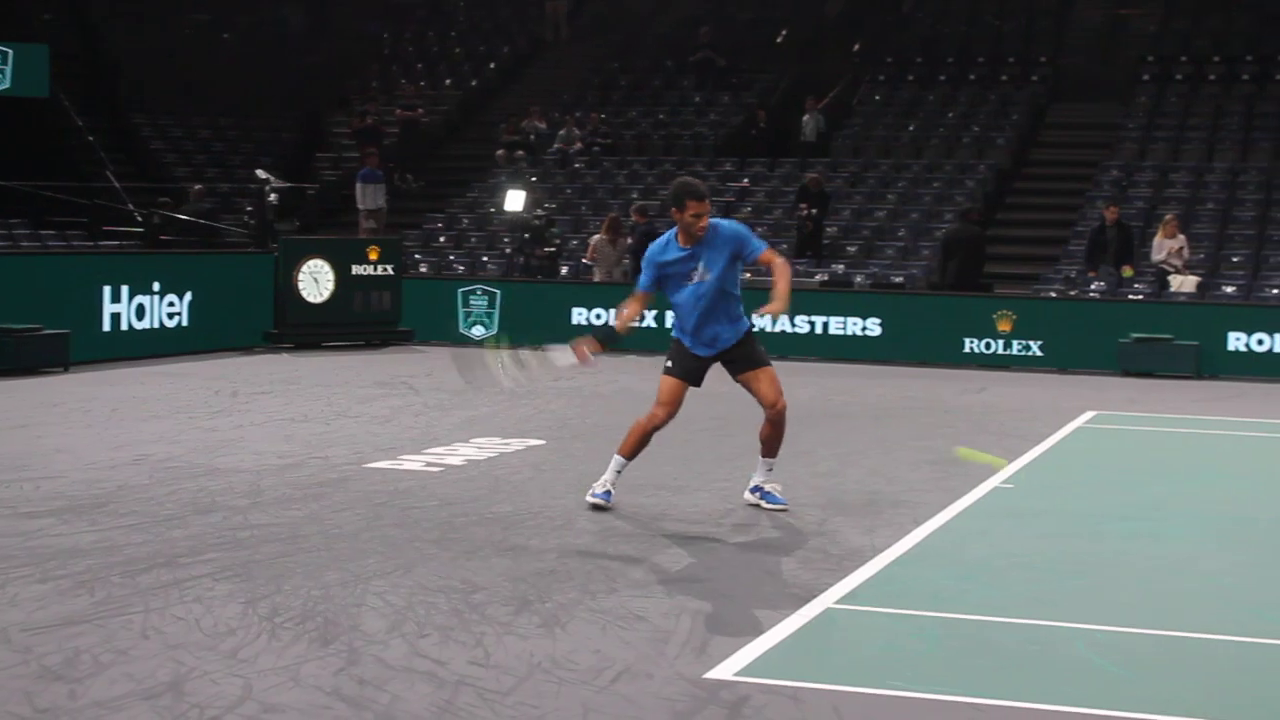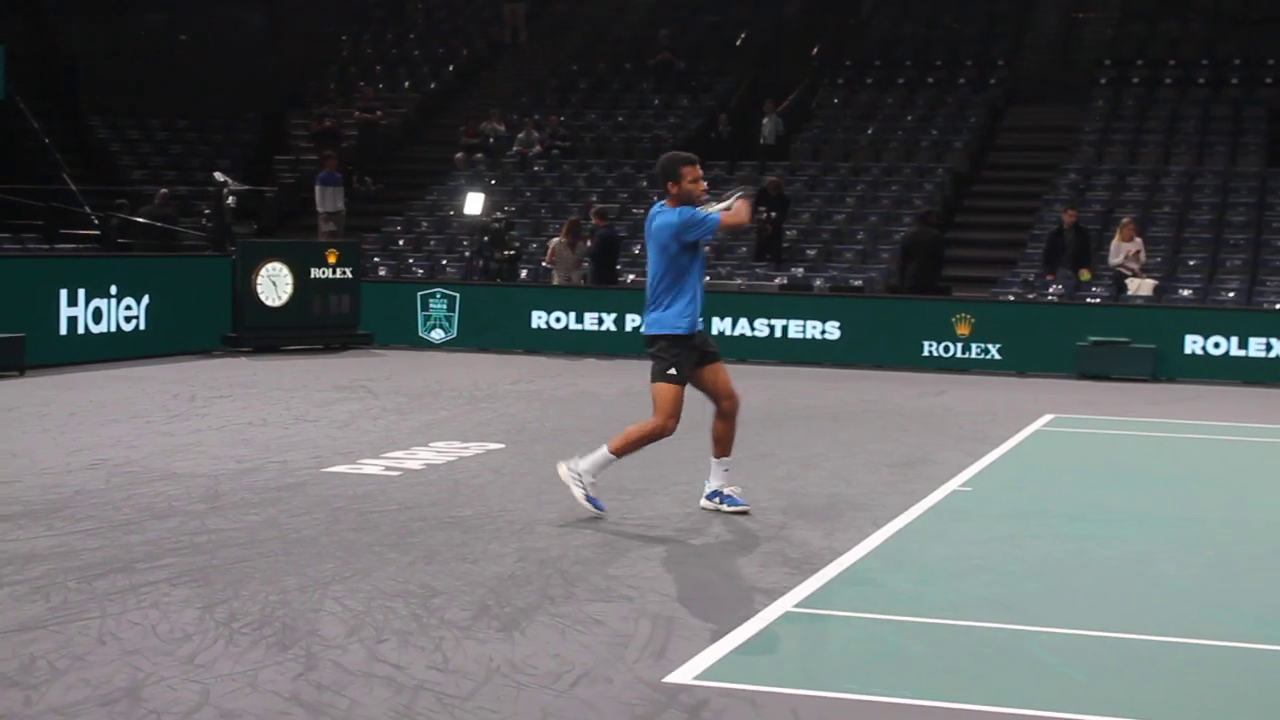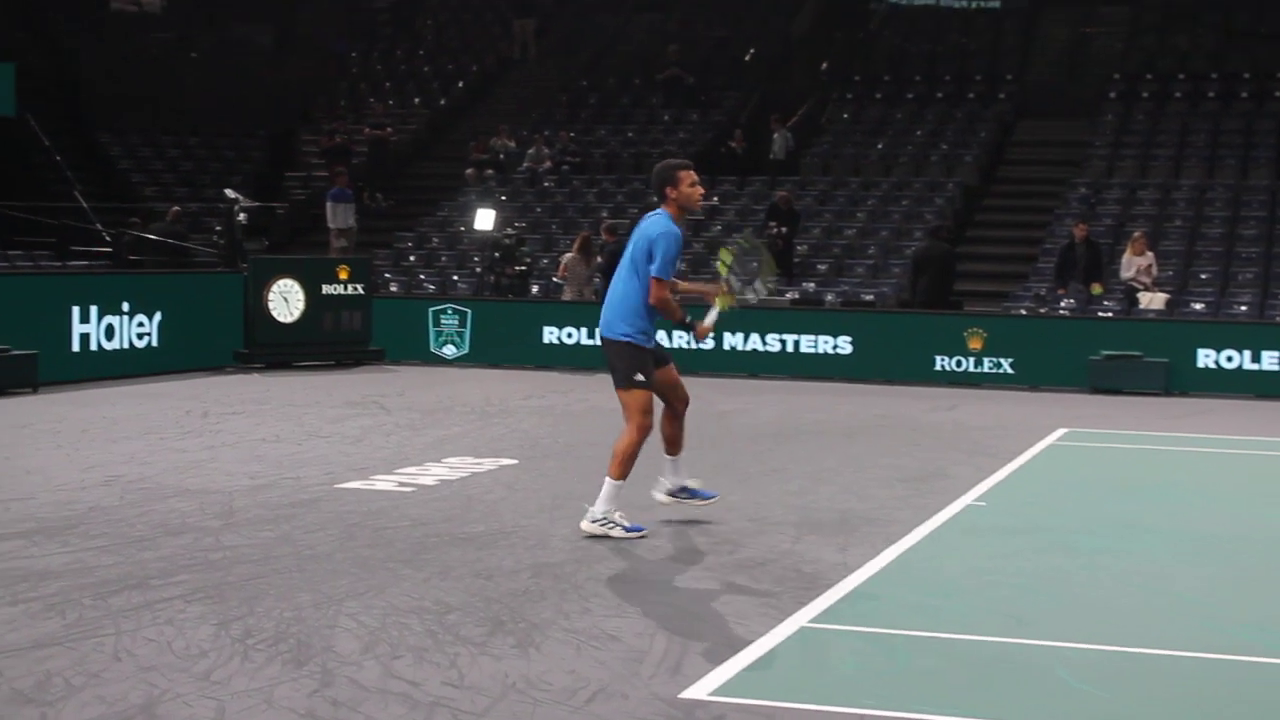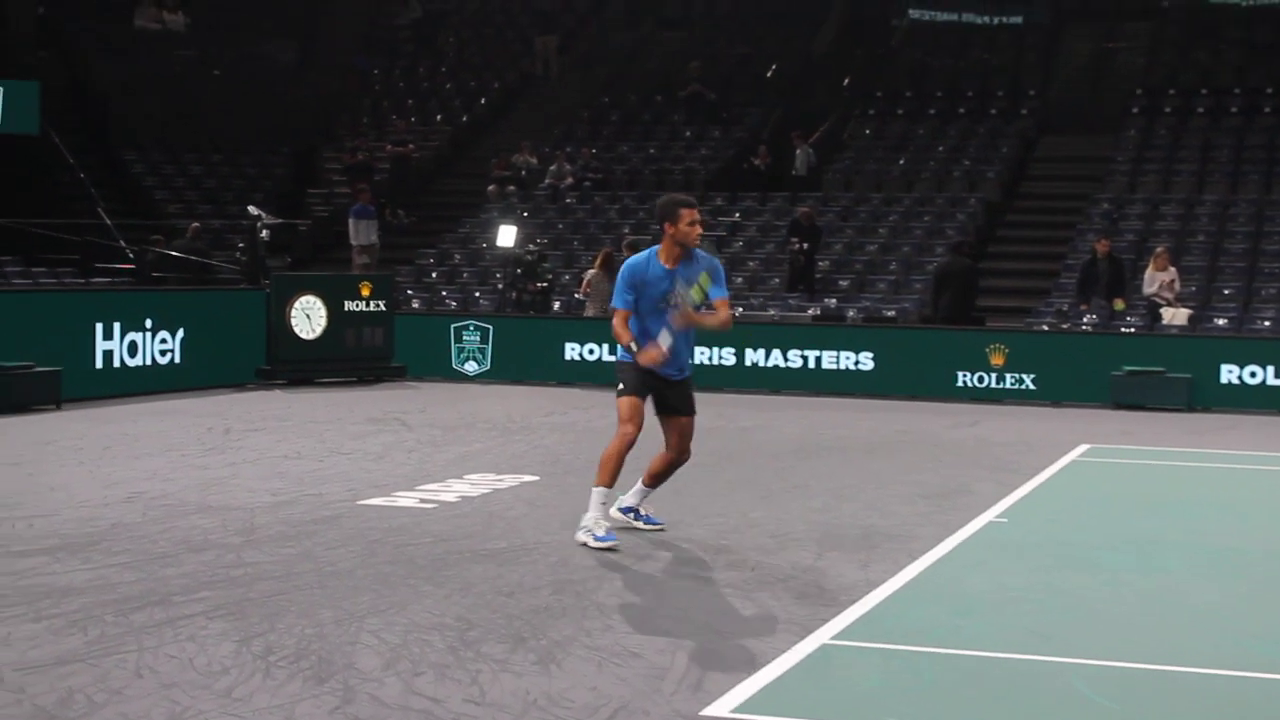
dt=0.4s
person 1, frame 1
left shoulder: (729, 232)
right shoulder: (658, 253)
left elbow: (777, 263)
right elbow: (637, 304)
left wrist: (780, 300)
right wrist: (604, 338)
left hip: (735, 335)
right hip: (690, 341)
left knee: (776, 407)
right knee: (659, 415)
left ankle: (760, 484)
right ankle: (608, 481)
person 1, frame 2
left shoulder: (663, 211)
right shoulder: (680, 220)
right elbow: (739, 219)
right wrist: (742, 203)
left hip: (689, 328)
right hip: (669, 332)
left knee: (728, 402)
right knee: (664, 423)
left ankle: (716, 488)
right ankle: (582, 470)
person 1, frame 3
left shoulder: (655, 223)
right shoulder: (666, 233)
right elbow: (657, 297)
left wrist: (700, 289)
right wrist: (690, 326)
left hip: (635, 333)
right hip: (627, 335)
left knee: (679, 399)
right knee: (640, 424)
left ankle: (673, 483)
right ankle: (600, 514)
person 1, frame 4
left shoulder: (708, 266)
right shoulder: (636, 267)
left elbow: (724, 317)
right elbow: (619, 323)
left wrist: (697, 320)
right wrist: (639, 351)
left hip: (677, 370)
right hip: (636, 361)
left knee: (679, 452)
right knee: (628, 430)
left ankle: (630, 504)
right ankle: (592, 519)
